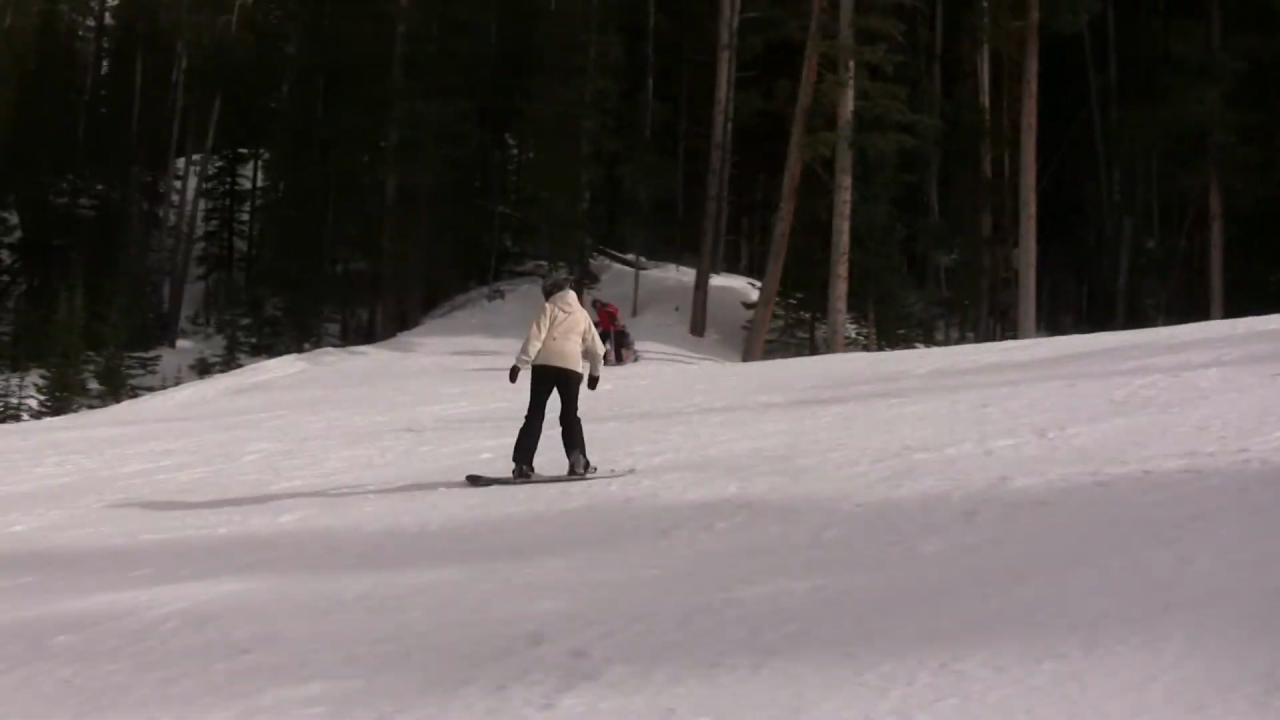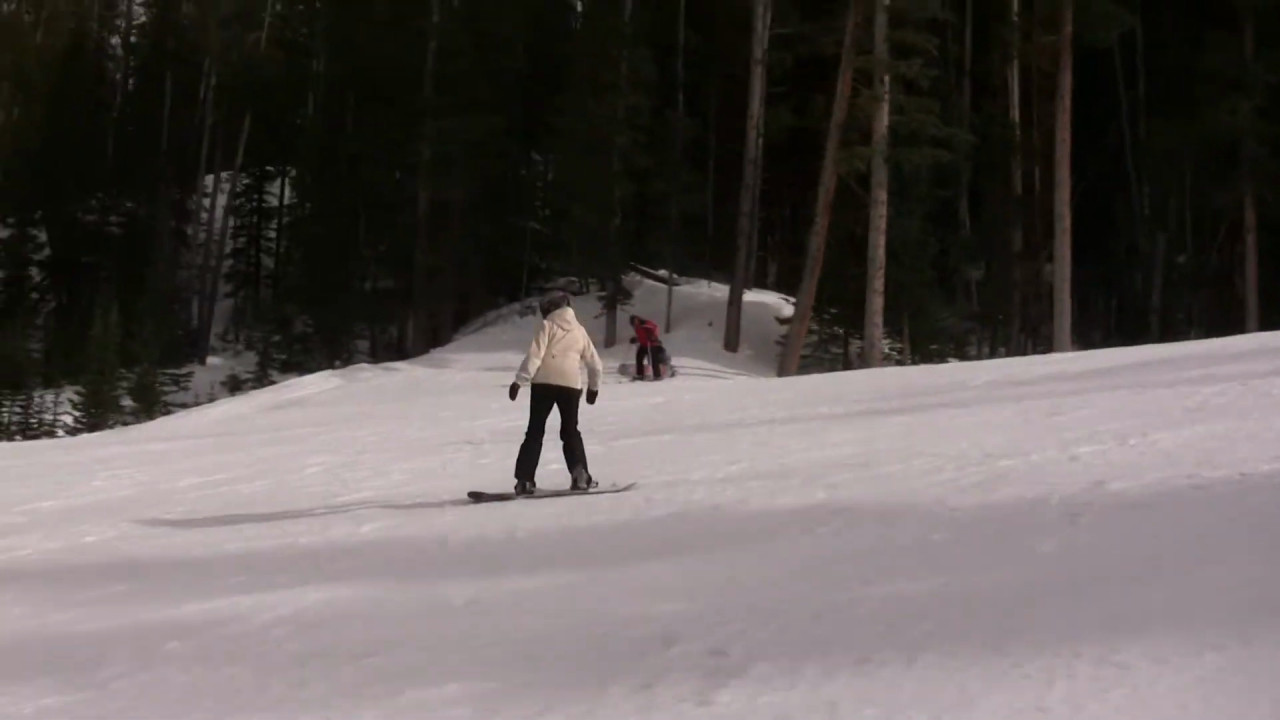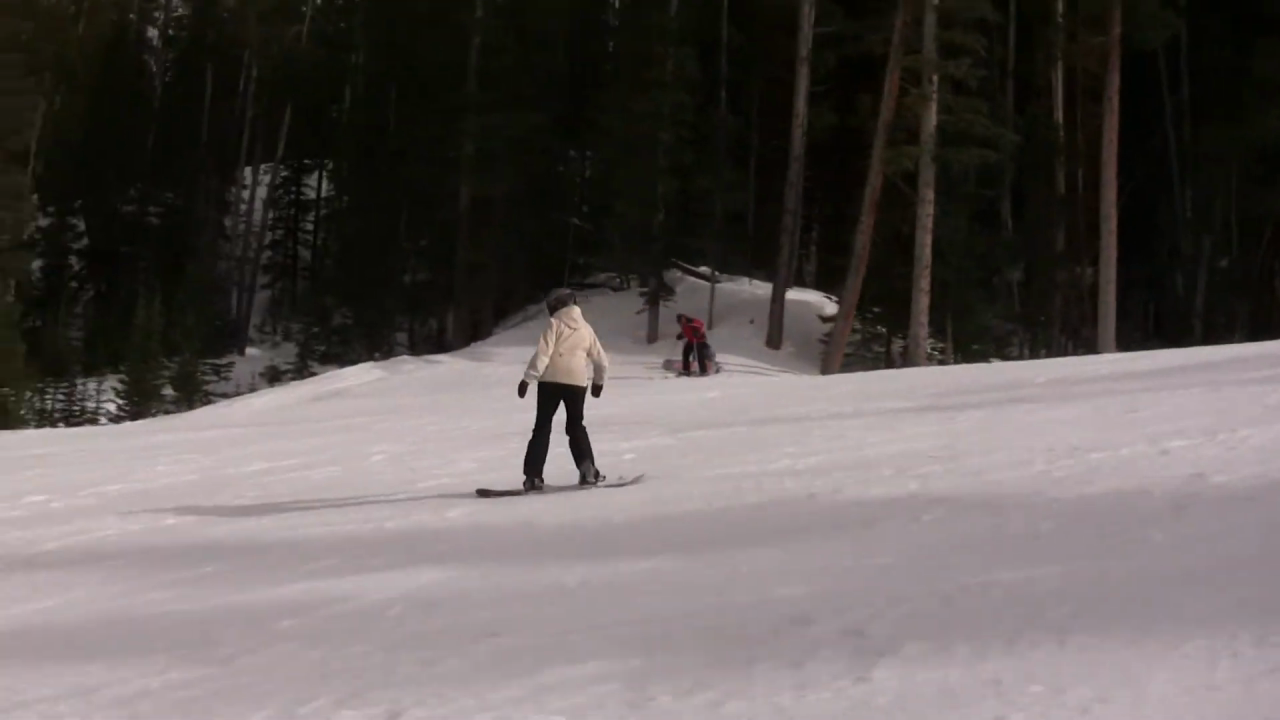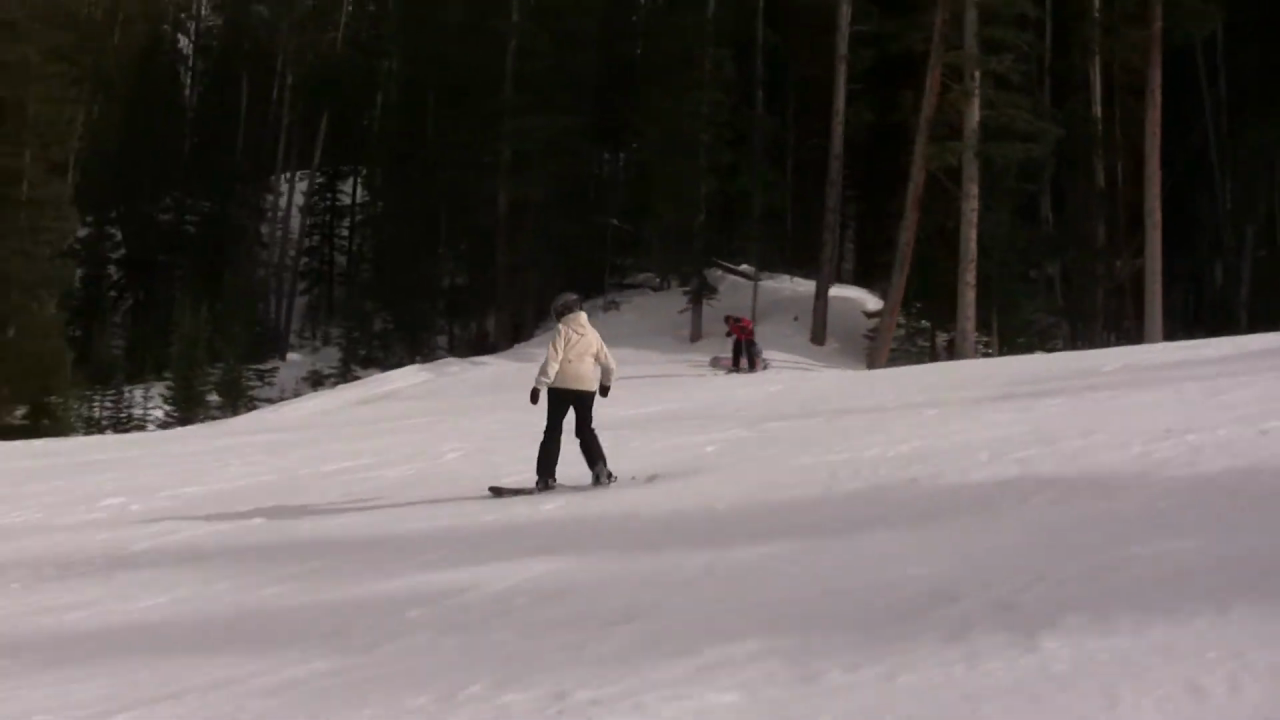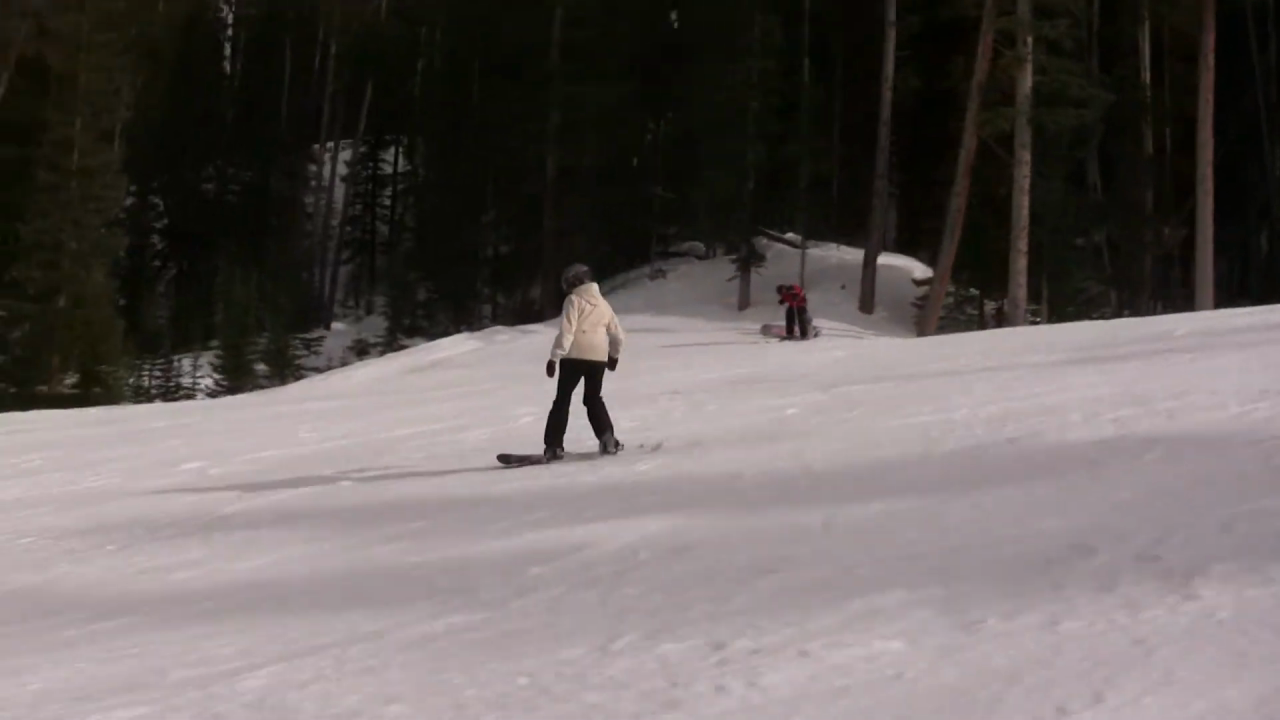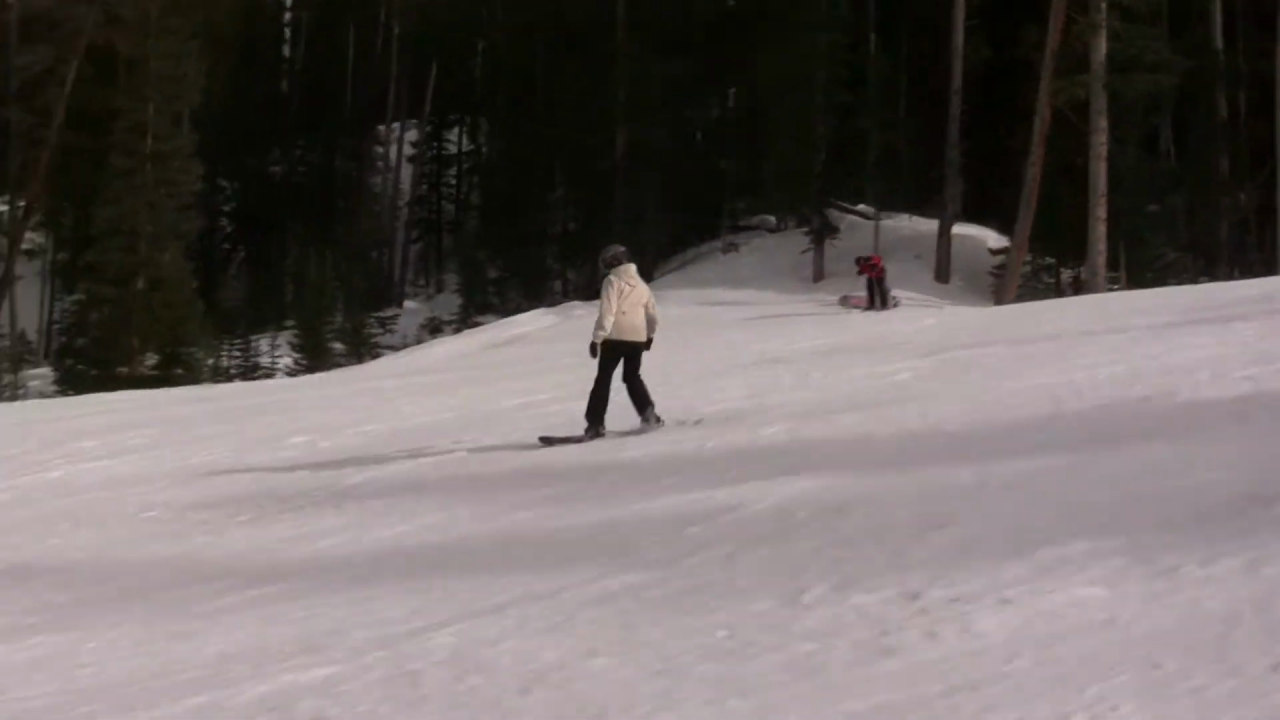
dt=0.1s
person 1, frame 1
left shoulder: (549, 308)
right shoulder: (582, 313)
left elbow: (535, 337)
right elbow: (597, 348)
left wrist: (520, 363)
right wrist: (595, 371)
left hip: (544, 366)
right hip: (571, 368)
left knee: (534, 416)
right knee: (570, 417)
left ankle: (523, 465)
right ankle: (578, 461)
person 1, frame 2
left shoulder: (547, 325)
right shoulder: (579, 330)
left elbow: (534, 356)
right elbow: (596, 364)
left wrist: (519, 380)
right wrist: (593, 386)
left hip: (544, 383)
right hip: (570, 385)
left knee: (535, 432)
right knee: (570, 432)
left ankle: (525, 481)
right ankle: (580, 476)
person 1, frame 3
left shoulder: (555, 323)
right shoulder: (586, 328)
left elbow: (542, 353)
right elbow: (601, 360)
left wrist: (528, 378)
right wrist: (599, 381)
left hip: (551, 381)
right hip: (577, 383)
left knee: (542, 429)
right knee: (576, 428)
left ankle: (533, 477)
right ankle: (588, 471)
person 1, frame 4
left shoulder: (562, 329)
right shoulder: (592, 333)
left elbow: (552, 360)
right elbow: (609, 364)
left wrist: (539, 384)
right wrist: (606, 382)
left hip: (561, 386)
right hip: (586, 387)
left knee: (553, 432)
right knee: (585, 430)
left ankle: (545, 477)
right ankle: (600, 471)
person 1, frame 5
left shoulder: (574, 300)
right shoulder: (603, 303)
left elbow: (567, 331)
right elbow: (618, 335)
left wrist: (554, 357)
right wrist: (614, 355)
left hip: (575, 357)
right hip: (598, 358)
left knee: (562, 401)
right knee: (593, 399)
left ankle: (554, 447)
right ankle: (608, 440)
person 1, frame 6
left shoulder: (612, 281)
right shoulder: (641, 284)
left elbow: (607, 312)
right elbow: (653, 315)
left wrist: (597, 338)
right wrist: (649, 334)
left hip: (615, 337)
right hip: (638, 338)
left knee: (603, 380)
right knee: (632, 377)
left ankle: (595, 425)
right ankle: (649, 414)
